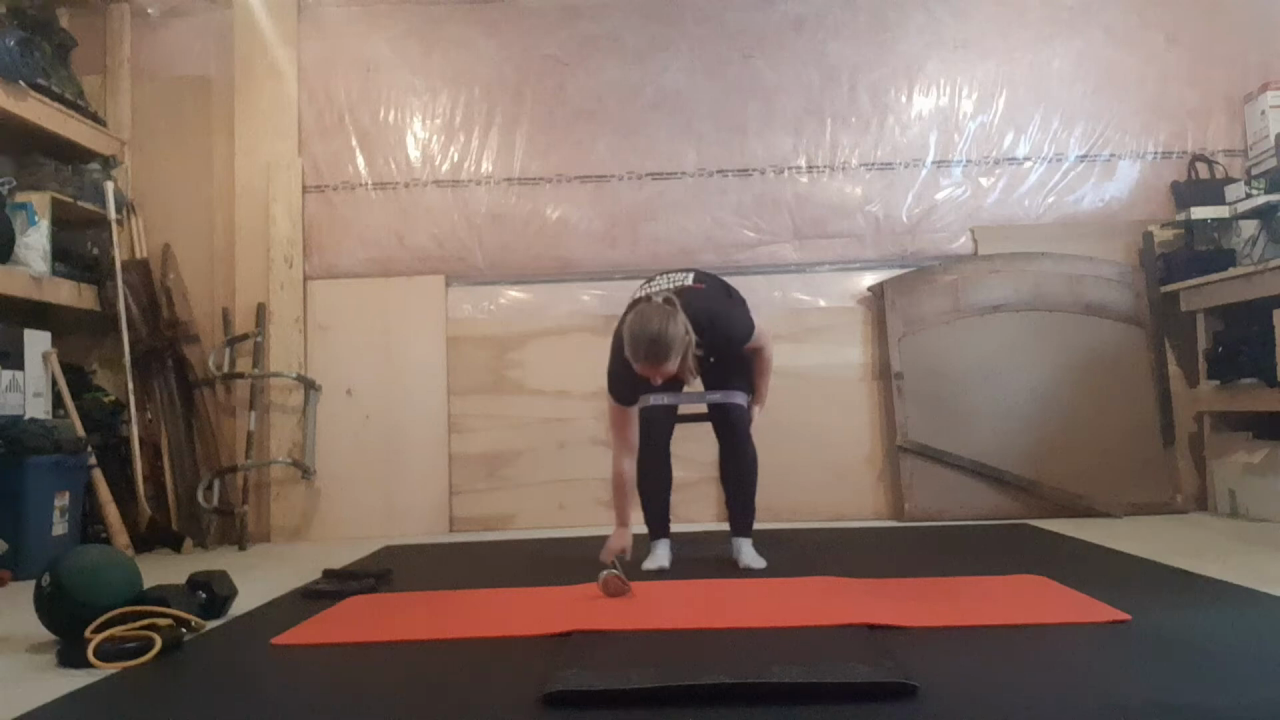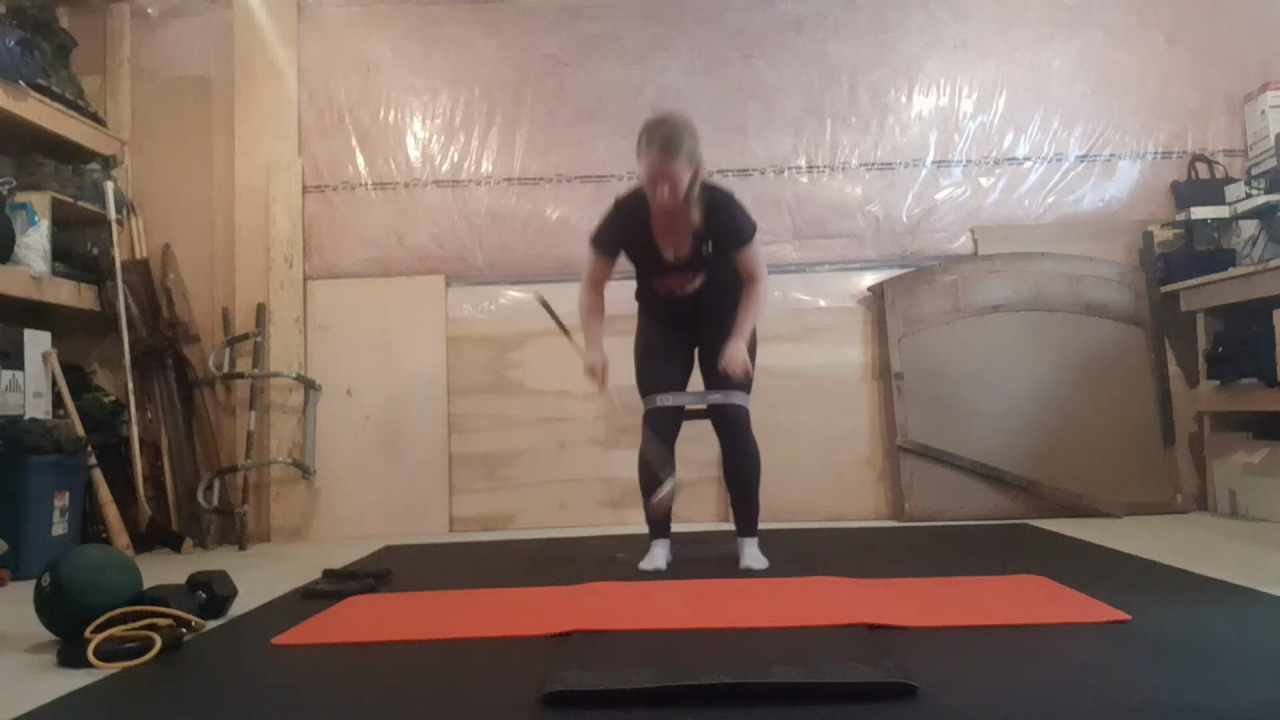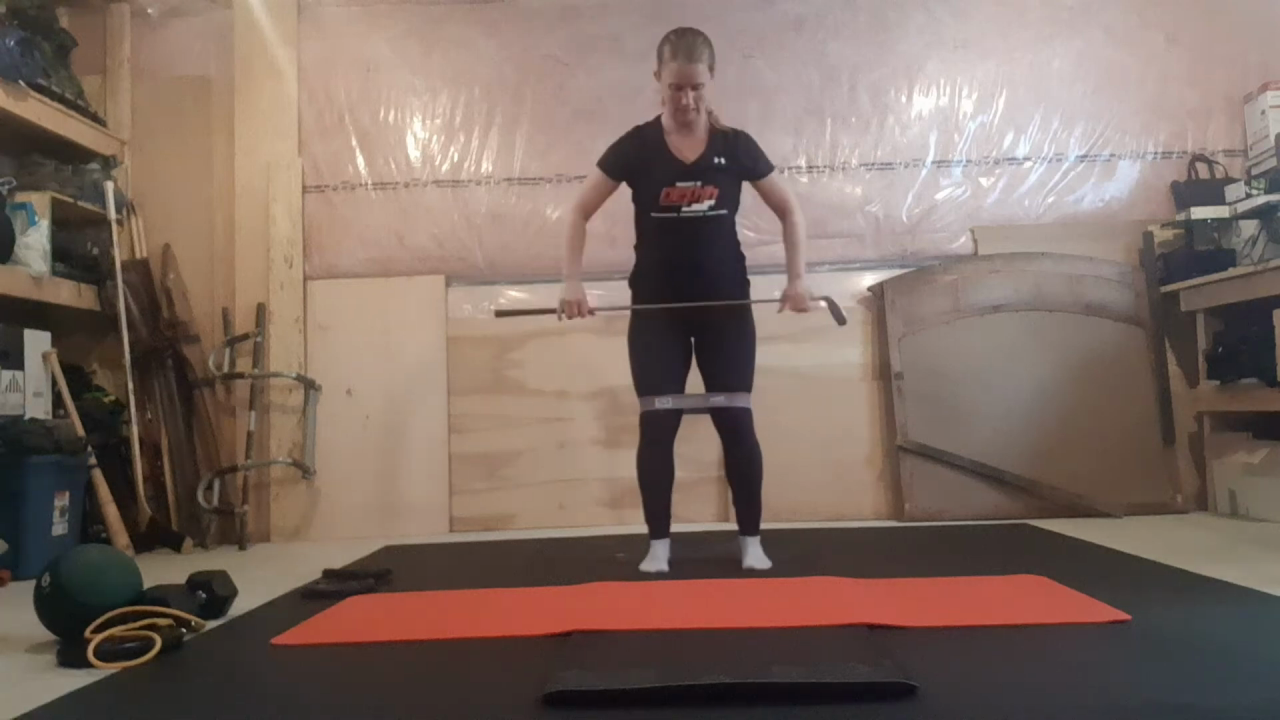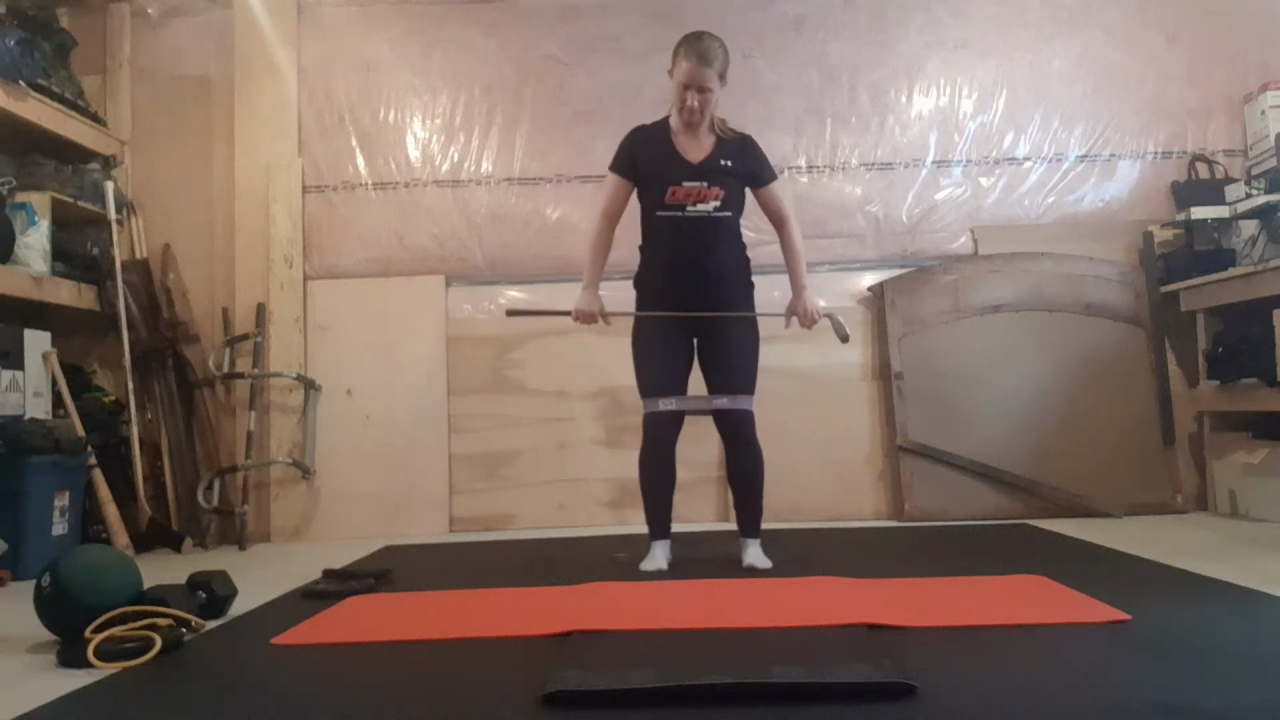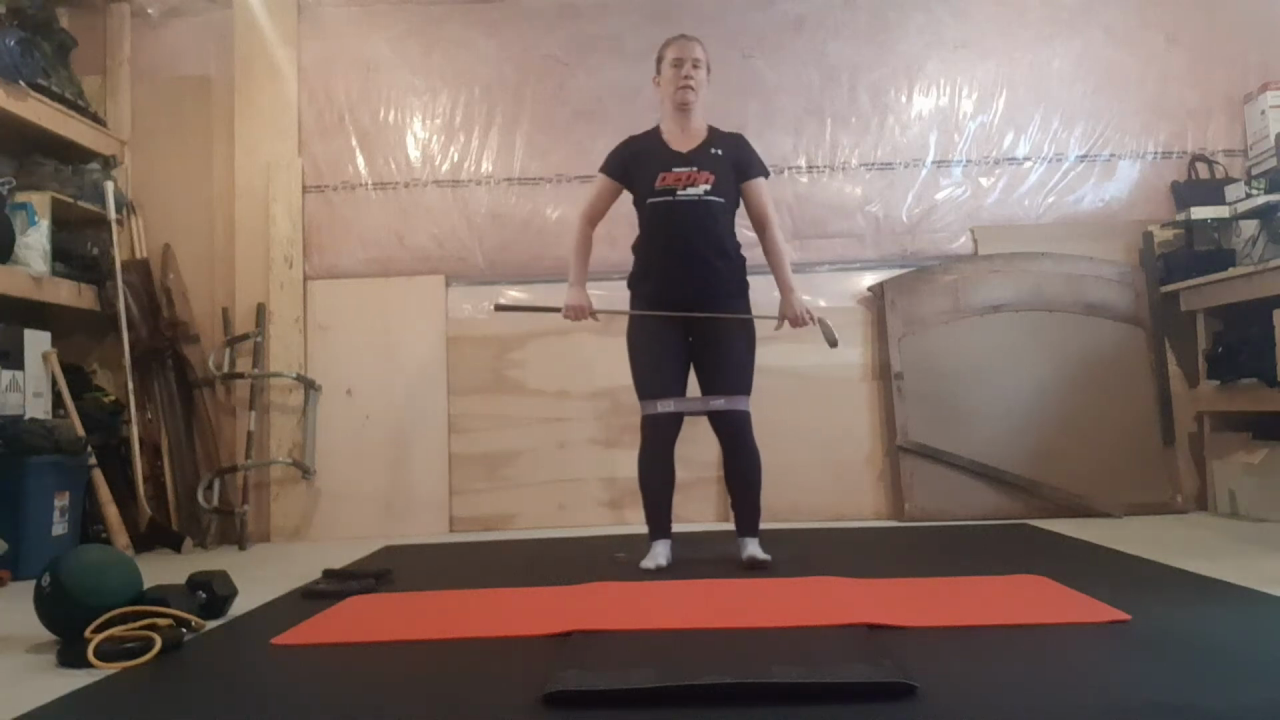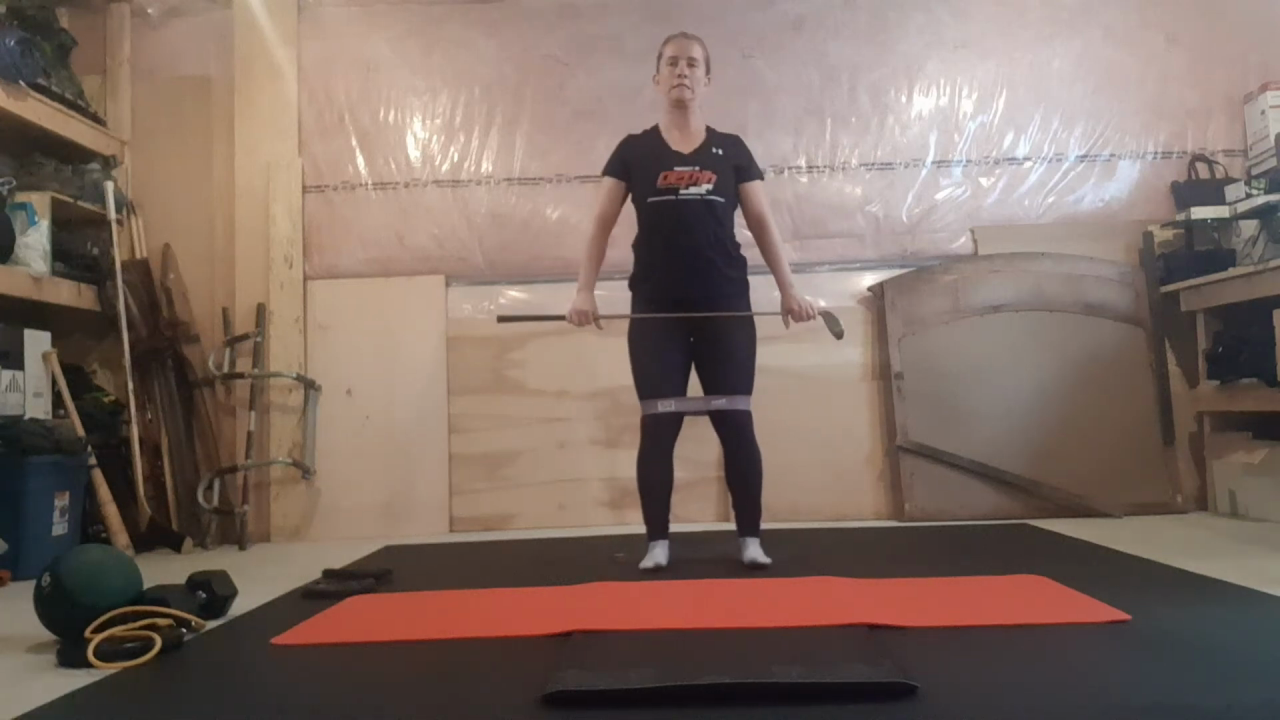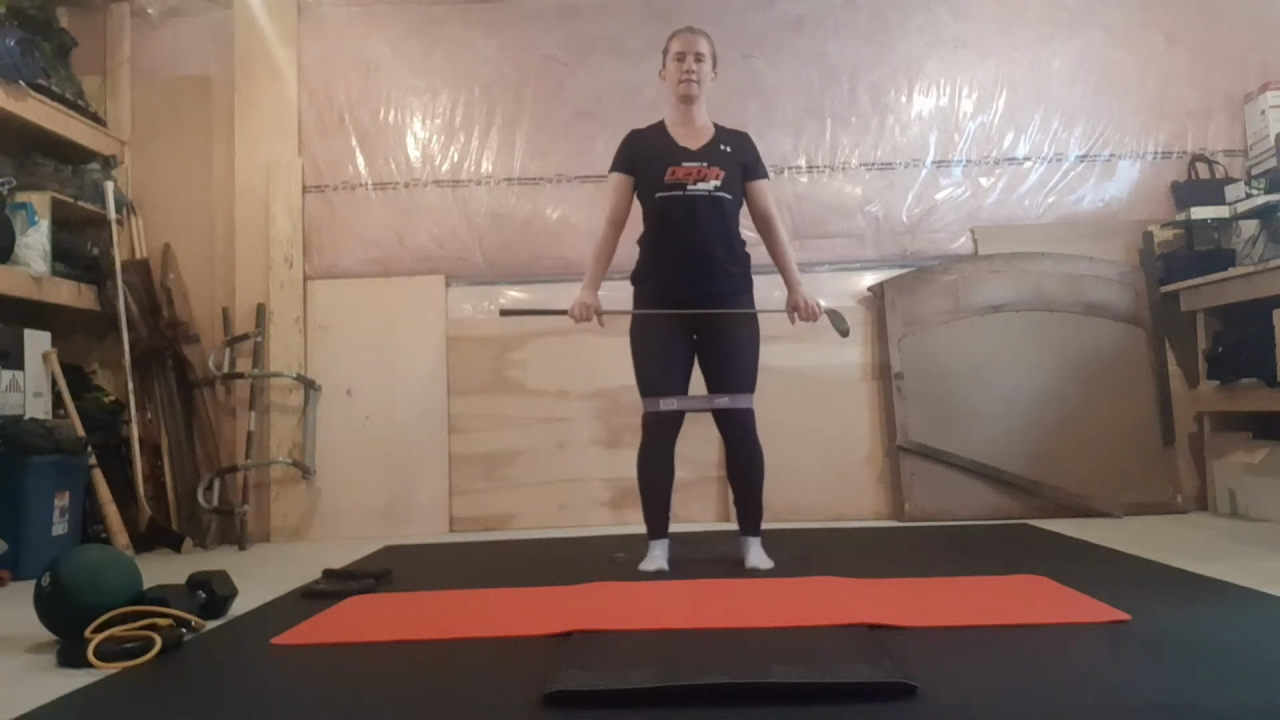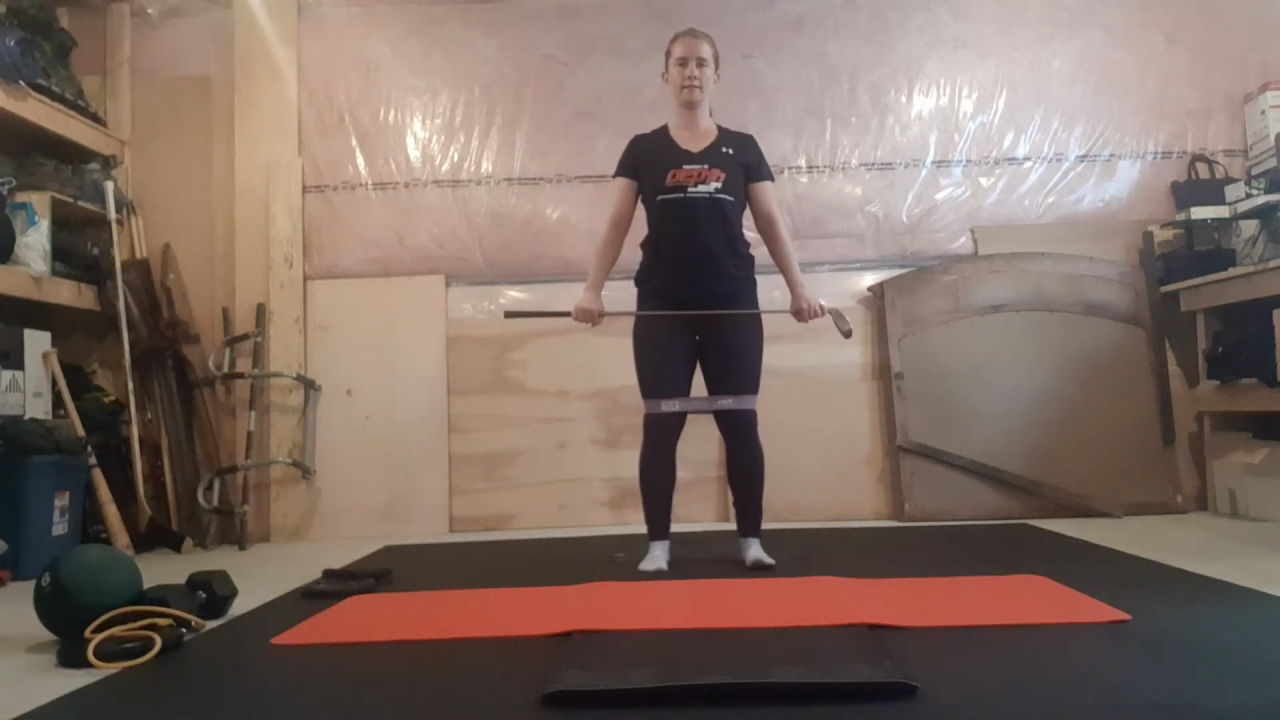
dt=0.5s
person 1, frame 1
left shoulder: (721, 320)
right shoulder: (627, 353)
left elbow: (762, 347)
right elbow: (625, 451)
left wrist: (758, 402)
right wrist: (622, 526)
left hip: (721, 347)
left knee: (734, 424)
right knee: (652, 430)
left ankle: (742, 541)
right ankle: (660, 543)
person 1, frame 2
left shoulder: (723, 210)
right shoulder: (624, 216)
left elbow: (754, 280)
right elbow: (592, 285)
left wrist: (739, 341)
right wrist: (593, 345)
left hip: (722, 322)
right hip: (661, 328)
left knee: (733, 421)
right knee: (659, 425)
left ankle: (748, 541)
right ankle: (659, 542)
person 1, frame 3
left shoulder: (736, 145)
right shoulder: (636, 145)
left elbow: (788, 211)
right elbow: (581, 211)
left wrist: (795, 277)
right wrist: (571, 281)
left hip: (725, 306)
right hip: (657, 309)
left knee: (736, 422)
right knee: (658, 425)
left ankle: (751, 539)
right ankle: (659, 542)
person 1, frame 4
left shoulder: (741, 149)
right shoulder: (642, 144)
left elbow: (784, 221)
right elbow: (607, 220)
left wrist: (801, 291)
right wrist: (589, 289)
left hip: (729, 308)
right hip: (659, 308)
left knee: (738, 423)
right knee: (660, 426)
left ankle: (751, 541)
right ankle: (659, 544)
person 1, frame 5
left shoulder: (734, 148)
right shoulder: (634, 151)
left elbow: (766, 222)
right elbow: (588, 219)
left wrist: (789, 292)
right wrist: (576, 285)
left hip: (724, 307)
right hip: (655, 309)
left knee: (734, 423)
right knee: (659, 426)
left ankle: (749, 538)
right ankle: (659, 543)
person 1, frame 6
left shoulder: (731, 148)
right shoulder: (634, 150)
left elbow: (761, 223)
right elbow: (602, 225)
left wrist: (789, 290)
right wrist: (584, 292)
left hip: (725, 307)
right hip: (656, 309)
left knee: (736, 423)
right knee: (659, 426)
left ankle: (750, 539)
right ankle: (657, 543)
person 1, frame 7
left shoulder: (739, 145)
right shoulder: (639, 144)
left elbow: (768, 220)
right elbow: (614, 221)
left wrist: (796, 287)
right wrist: (590, 288)
left hip: (729, 303)
right hip: (659, 305)
left knee: (738, 421)
right knee: (660, 424)
left ankle: (752, 540)
right ankle: (658, 544)
person 1, frame 8
left shoulder: (742, 148)
right shoulder: (643, 149)
left elbow: (770, 223)
right elbow: (617, 224)
left wrist: (798, 289)
right wrist: (592, 289)
left hip: (732, 306)
right hip: (662, 308)
left knee: (740, 423)
right knee: (661, 426)
left ankle: (751, 540)
right ankle: (657, 544)
